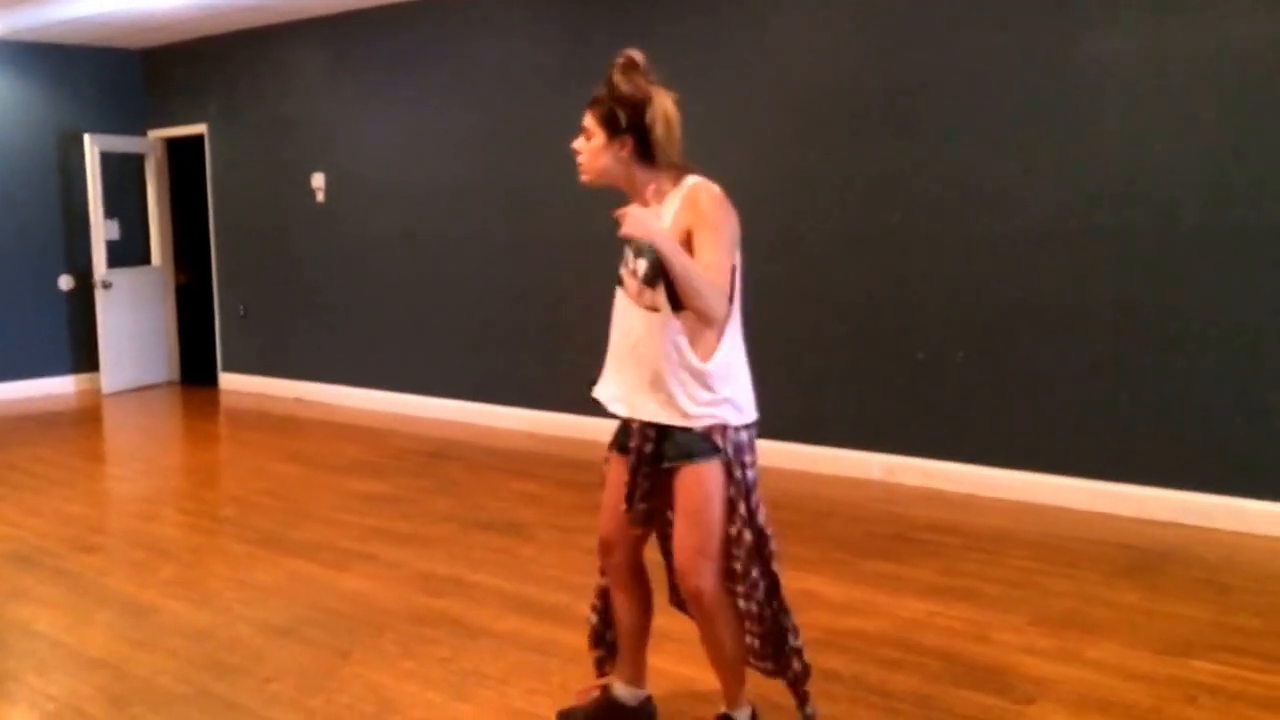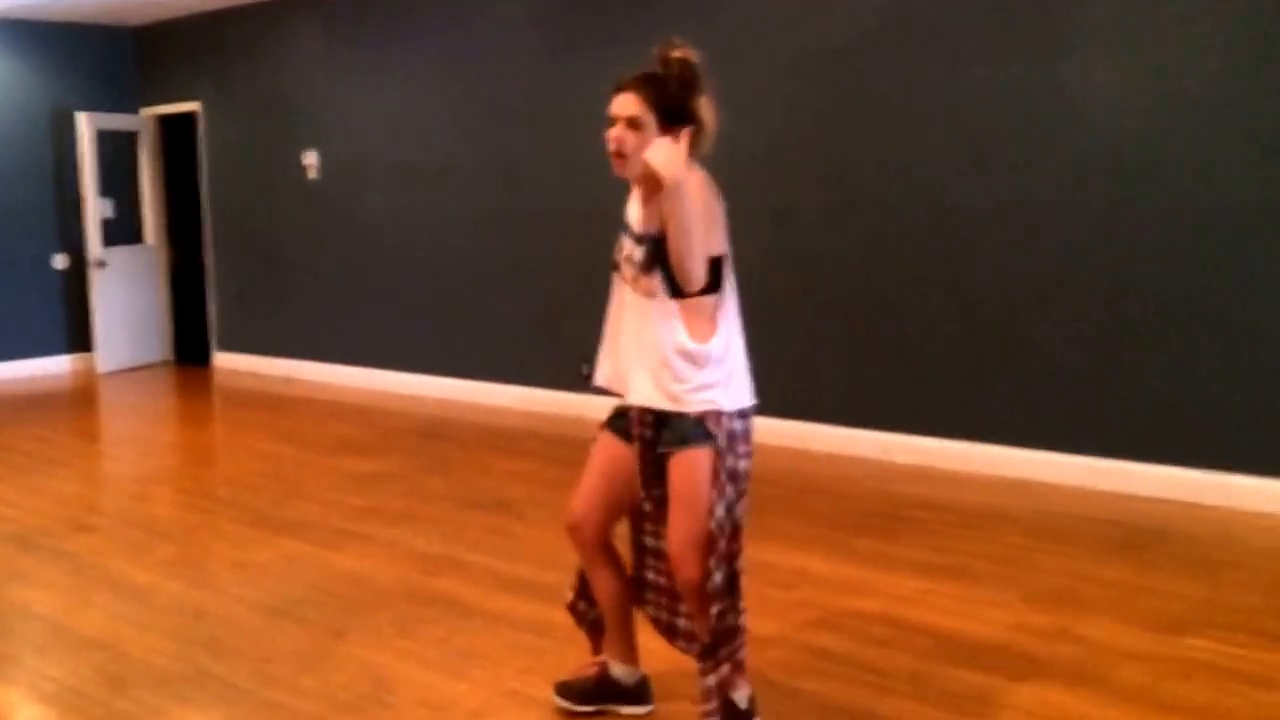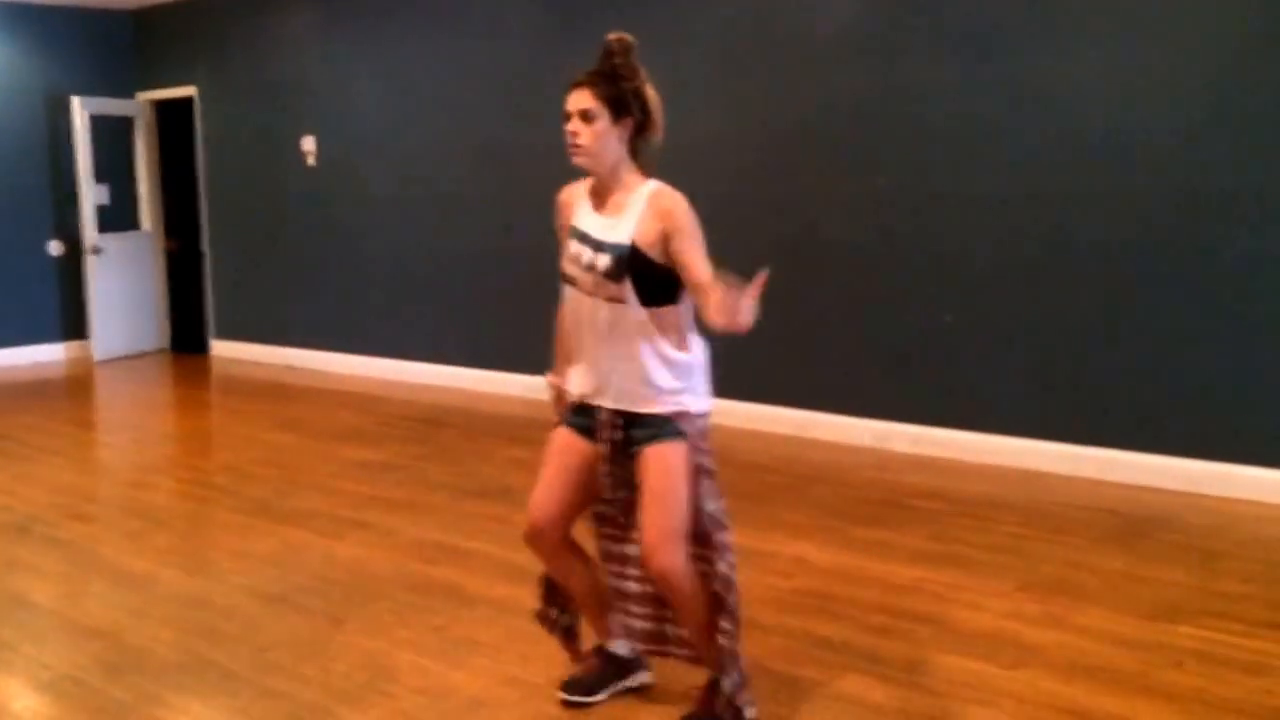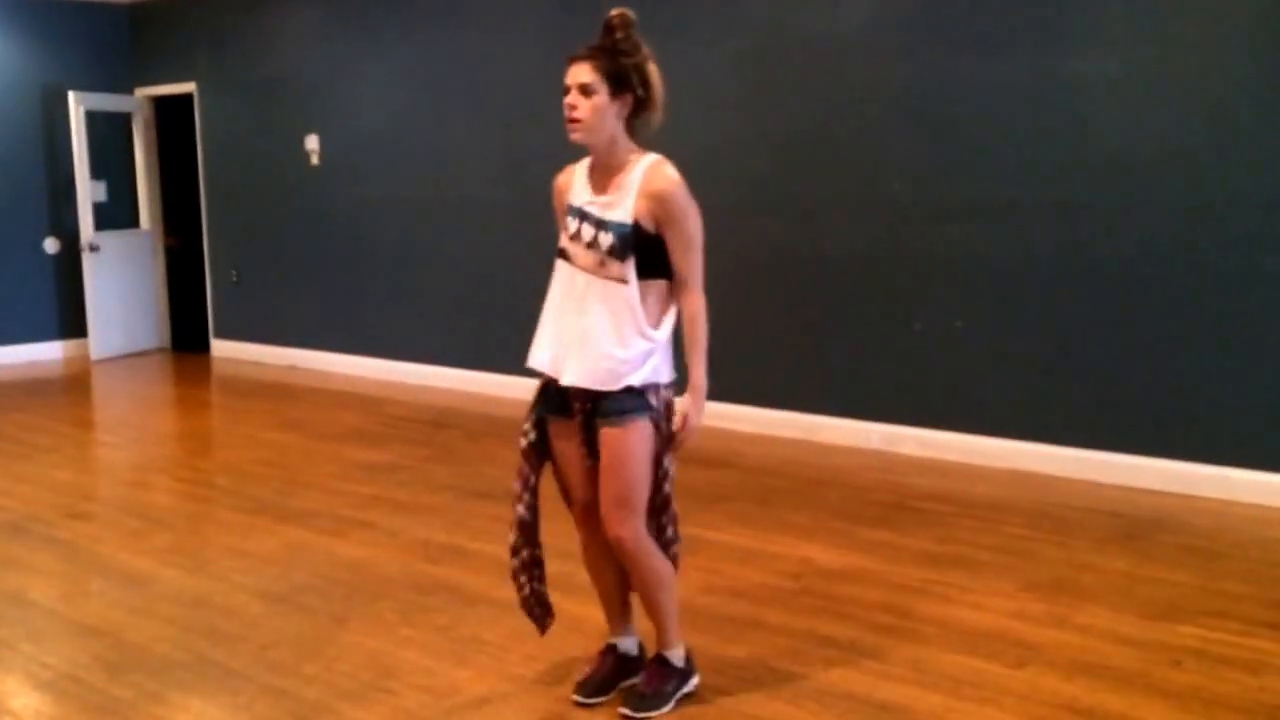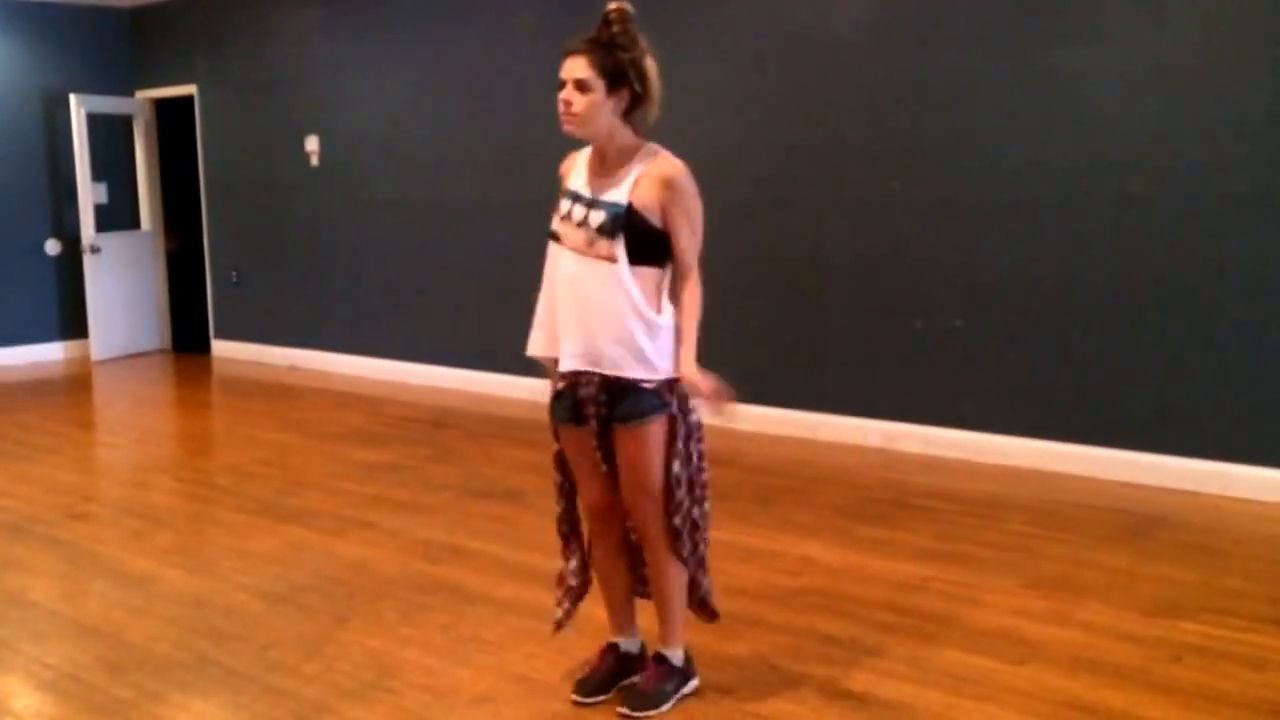
dt=0.5s
person 1, frame 1
left shoulder: (701, 199)
right shoulder: (640, 205)
left elbow: (712, 308)
left wrist: (661, 241)
left hip: (705, 419)
right hip: (642, 411)
left knee: (700, 577)
right knee: (615, 549)
person 1, frame 2
left shoulder: (690, 187)
right shoulder: (636, 194)
left elbow: (690, 276)
left wrist: (675, 174)
left hip: (705, 408)
right hip: (642, 401)
left knee: (690, 565)
right knee: (585, 525)
person 1, frame 3
left shoulder: (664, 208)
right shoulder: (569, 202)
left elbow: (709, 300)
left wrist: (737, 310)
right wrist: (560, 372)
left hip: (664, 406)
right hip: (594, 401)
left knee: (664, 559)
right knee: (543, 526)
right ankle: (617, 651)
person 1, frame 4
left shoulder: (660, 185)
right shoulder: (567, 183)
left elbow: (690, 290)
left wrist: (696, 388)
left hip: (634, 380)
right hip: (564, 376)
left knee: (627, 527)
right knee: (587, 517)
left ankle: (675, 659)
right ankle: (622, 646)
person 1, frame 5
left shoulder: (664, 175)
right shoulder: (572, 168)
left elbow: (689, 278)
left wrist: (687, 361)
left hip: (640, 375)
right hip: (575, 372)
left knee: (648, 519)
right knee: (596, 513)
left ankle: (673, 659)
right ankle: (623, 645)
